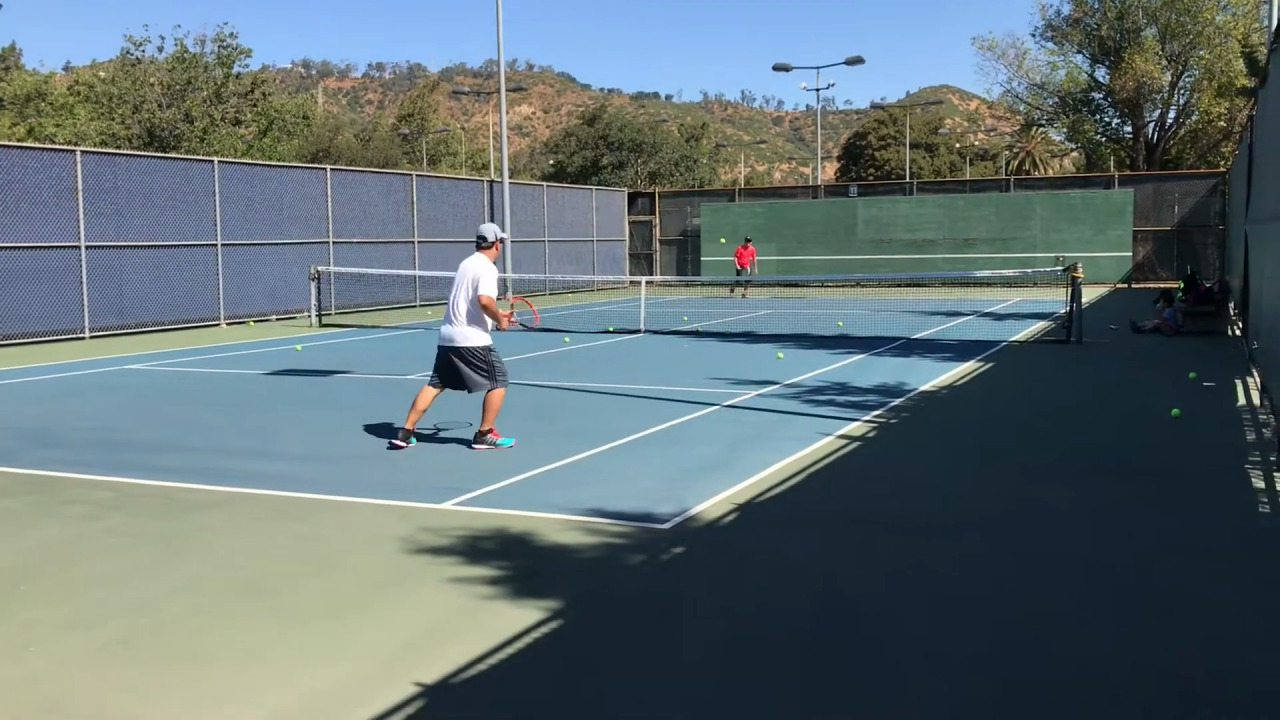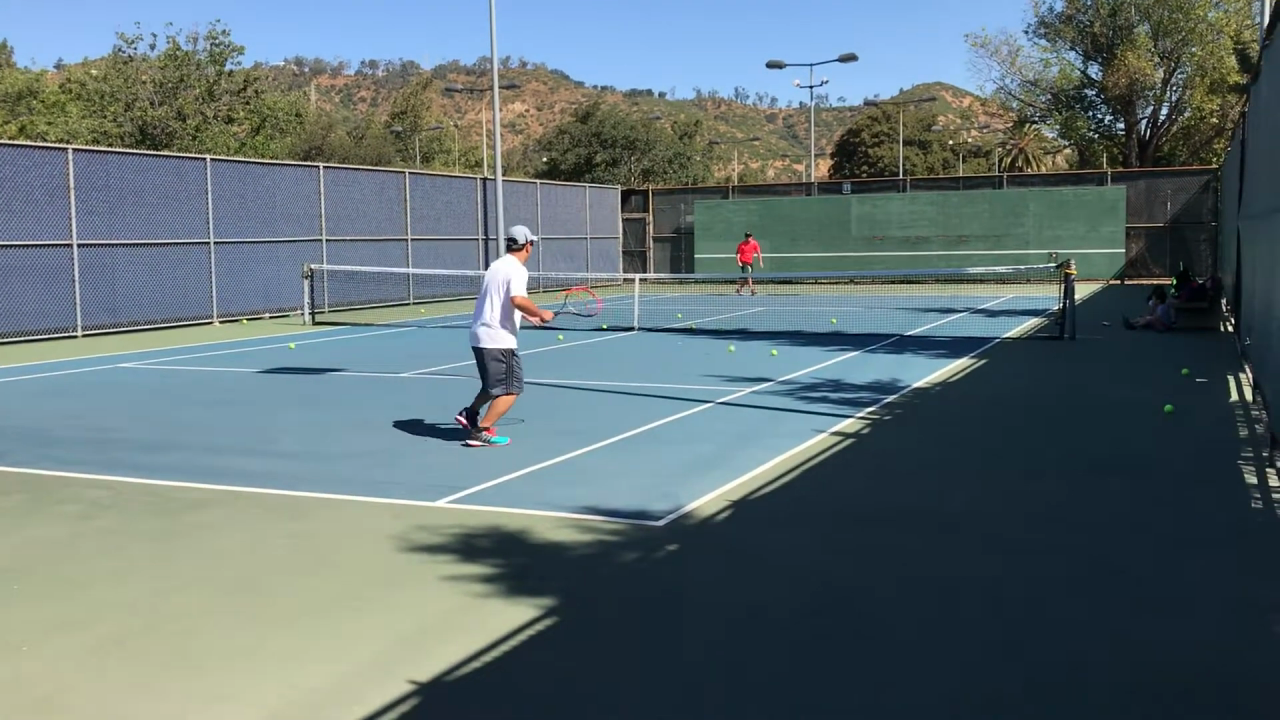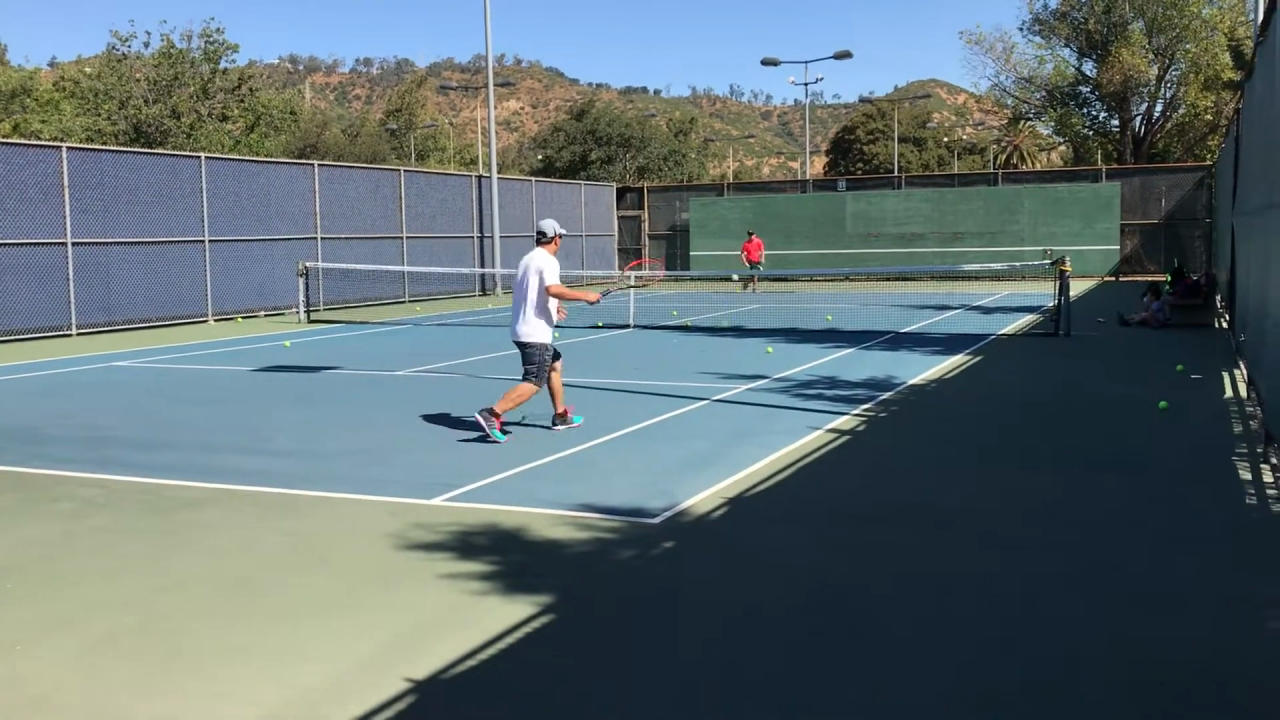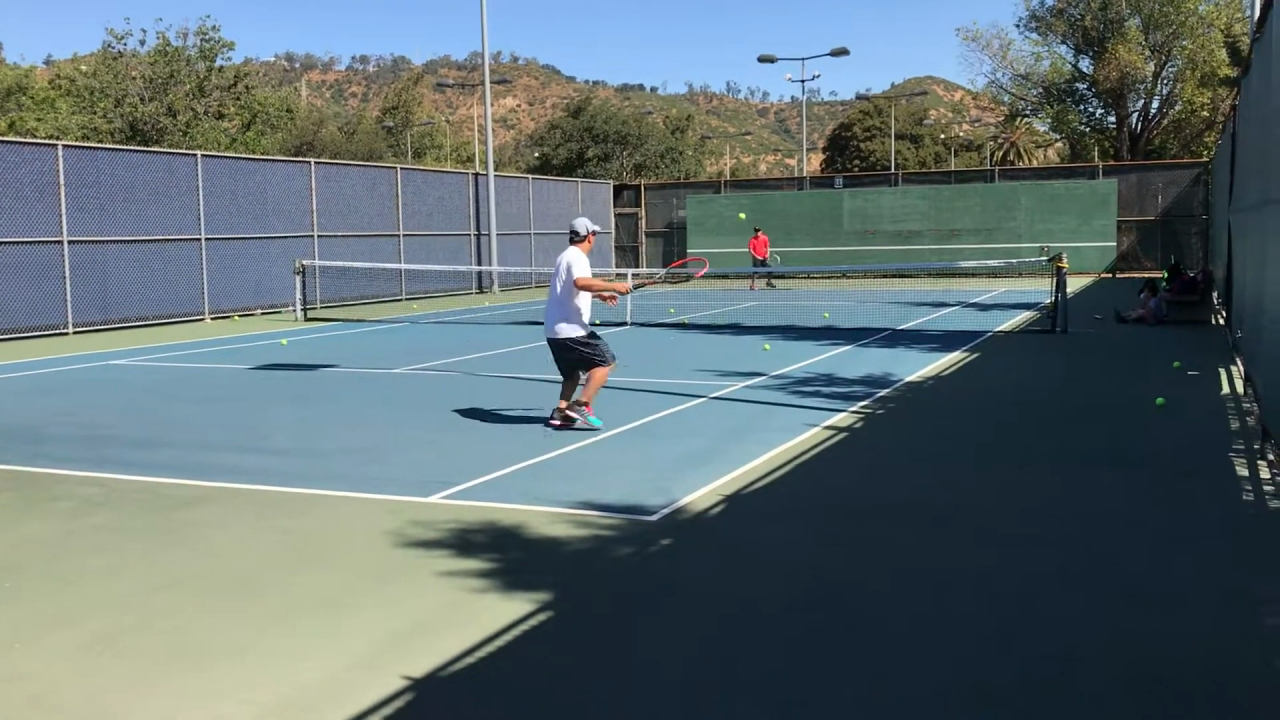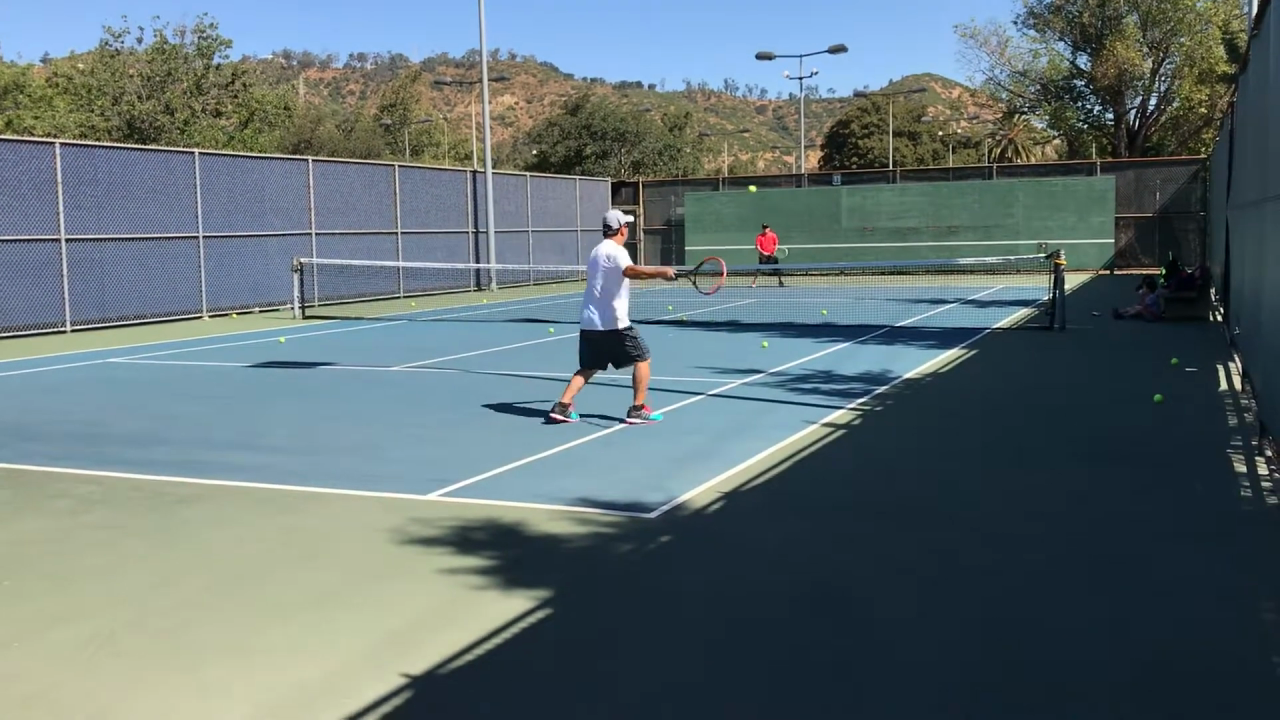
dt=0.2s
person 1, frame 1
left shoulder: (466, 264)
right shoulder: (487, 268)
right elbow: (484, 301)
left wrist: (497, 315)
right wrist: (499, 318)
left hip: (448, 336)
right hip: (472, 339)
left knee: (435, 385)
right knee: (498, 384)
left ankle: (406, 432)
right ankle: (485, 434)
person 1, frame 2
left shoulder: (496, 265)
right shoulder: (517, 269)
right elbow: (518, 301)
left wrist: (523, 314)
right wrist: (540, 312)
left hip: (481, 334)
right hip: (497, 339)
left knee: (501, 383)
right knee: (509, 391)
left ankle: (470, 413)
right ankle: (480, 432)
person 1, frame 3
left shoulder: (528, 259)
right shoulder: (548, 261)
right elbow: (553, 289)
left wrist: (551, 306)
right wrist: (583, 295)
left hip: (523, 330)
right hip: (534, 332)
left knee: (555, 364)
right knee: (533, 382)
left ankle: (561, 416)
right ankle: (491, 414)
person 1, frame 4
left shoulder: (565, 256)
right shoulder: (577, 258)
right elbow: (580, 283)
left wrist: (599, 294)
right wrist: (612, 287)
left hip: (553, 329)
right hip: (571, 328)
left knee: (573, 371)
right knee: (606, 363)
left ankle: (560, 413)
right ankle: (581, 405)
person 1, frame 5
left shoulder: (597, 251)
right shoulder: (615, 251)
right elbow: (629, 270)
right wrist: (658, 271)
left hip: (588, 322)
right hip: (611, 323)
left knee: (588, 368)
right knee: (642, 358)
left ankle: (562, 406)
right ankle: (638, 410)
